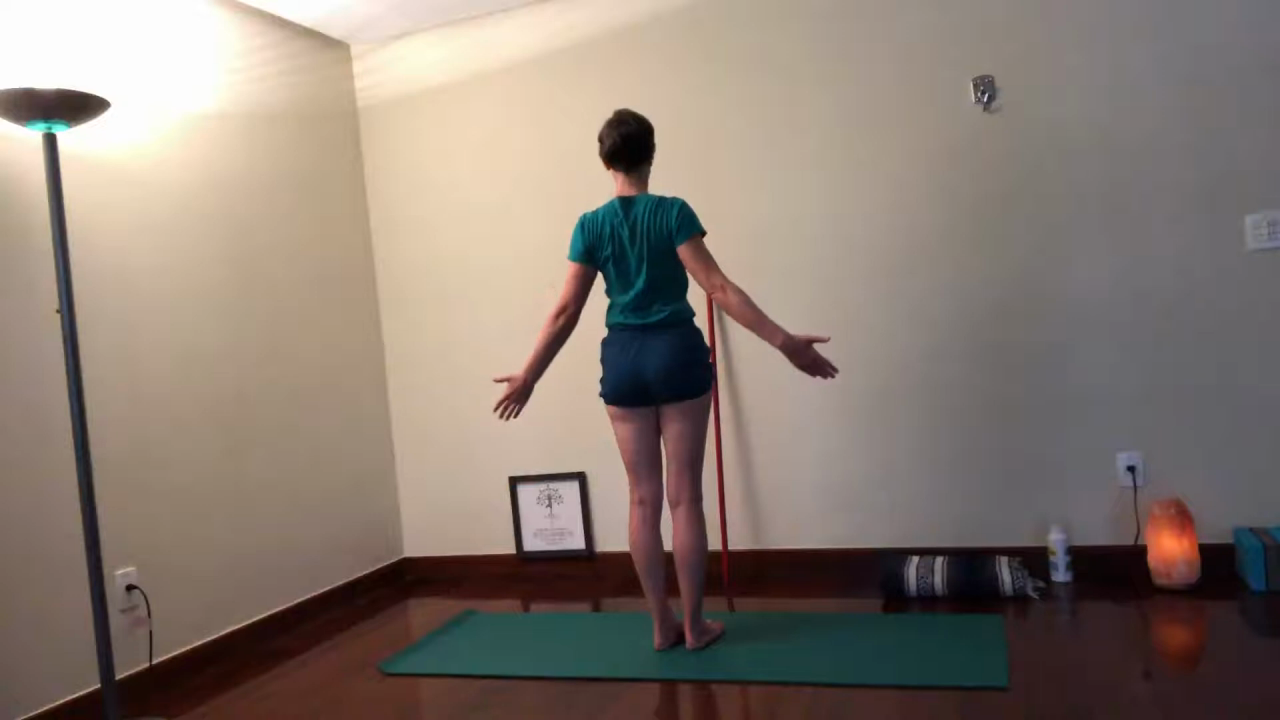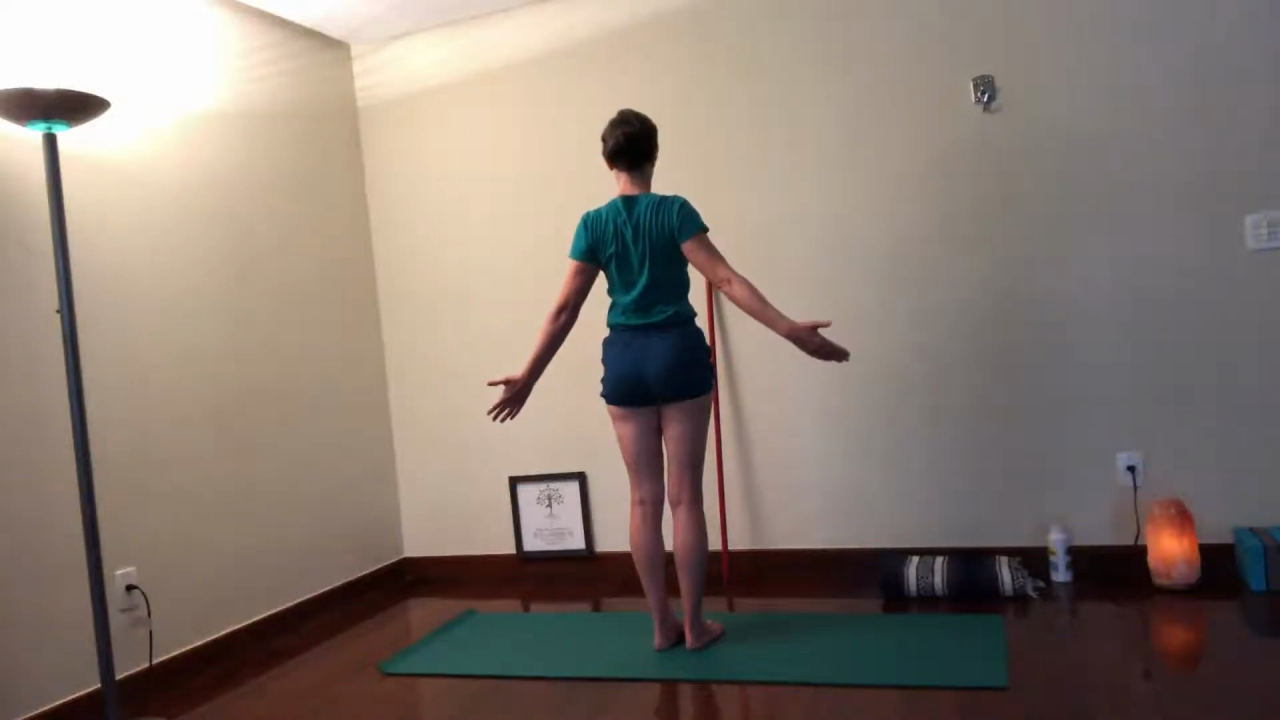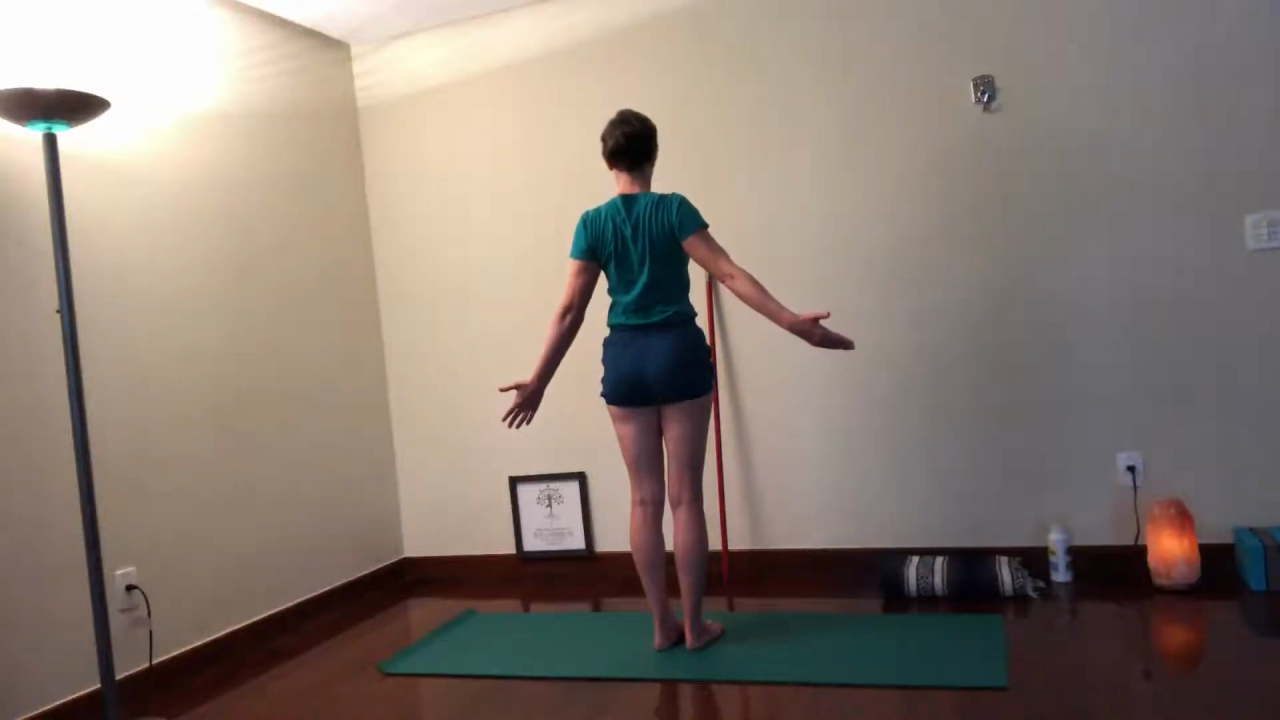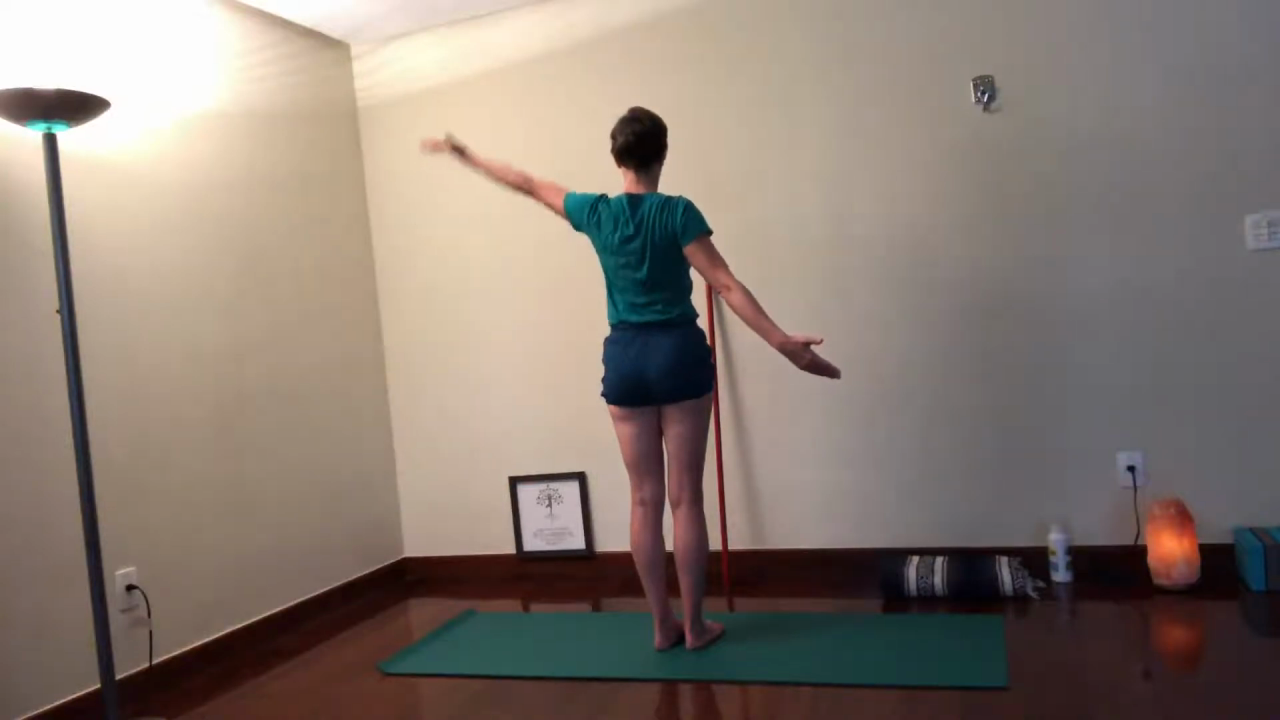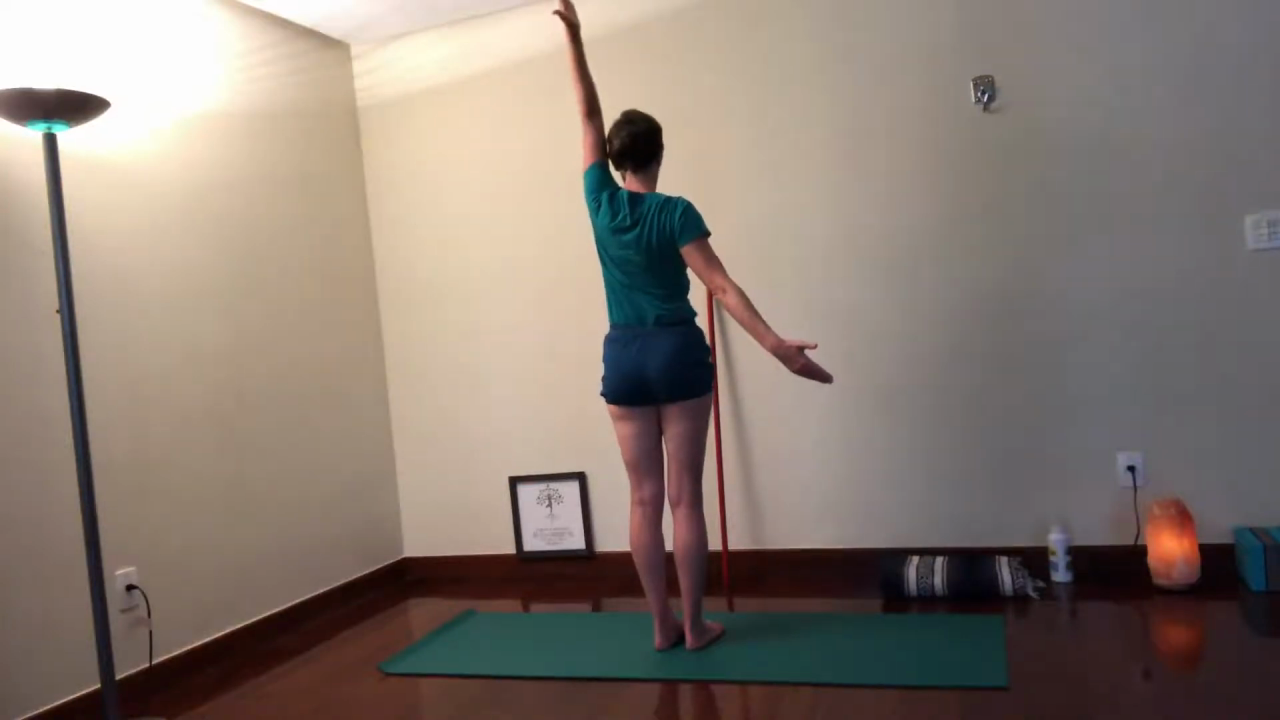
dt=1s
person 1, frame 1
left shoulder: (590, 225)
right shoulder: (673, 212)
left elbow: (566, 311)
right elbow: (718, 288)
left wrist: (528, 377)
right wrist: (783, 341)
left hip: (622, 360)
right hip: (677, 353)
left knee: (643, 498)
right knee: (685, 495)
left ankle: (662, 625)
right ankle: (695, 624)
person 1, frame 2
left shoulder: (593, 224)
right shoulder: (674, 210)
left elbow: (565, 310)
right elbow: (726, 280)
left wrist: (527, 378)
right wrist: (791, 329)
left hip: (624, 359)
right hip: (677, 352)
left knee: (644, 498)
right knee: (685, 495)
left ankle: (662, 625)
right ankle: (694, 624)
person 1, frame 3
left shoulder: (592, 223)
right shoulder: (673, 209)
left elbow: (570, 311)
right elbow: (729, 274)
left wrist: (538, 381)
right wrist: (793, 323)
left hip: (623, 358)
right hip: (678, 351)
left knee: (644, 498)
right knee: (685, 495)
left ankle: (662, 624)
right ankle: (695, 624)
person 1, frame 4
left shoulder: (596, 212)
right shoulder: (677, 212)
left elbow: (527, 185)
right elbow: (726, 285)
left wrist: (463, 154)
right wrist: (782, 342)
left hip: (623, 359)
right hip: (678, 353)
left knee: (644, 499)
right knee: (685, 497)
left ankle: (663, 626)
right ankle: (694, 625)
person 1, frame 5
left shoulder: (601, 203)
right shoulder: (676, 213)
left elbow: (588, 117)
right elbow: (721, 287)
right wrist: (777, 346)
left hip: (622, 357)
right hip: (676, 353)
left knee: (645, 498)
right knee: (685, 497)
left ankle: (662, 625)
right ankle: (695, 625)
